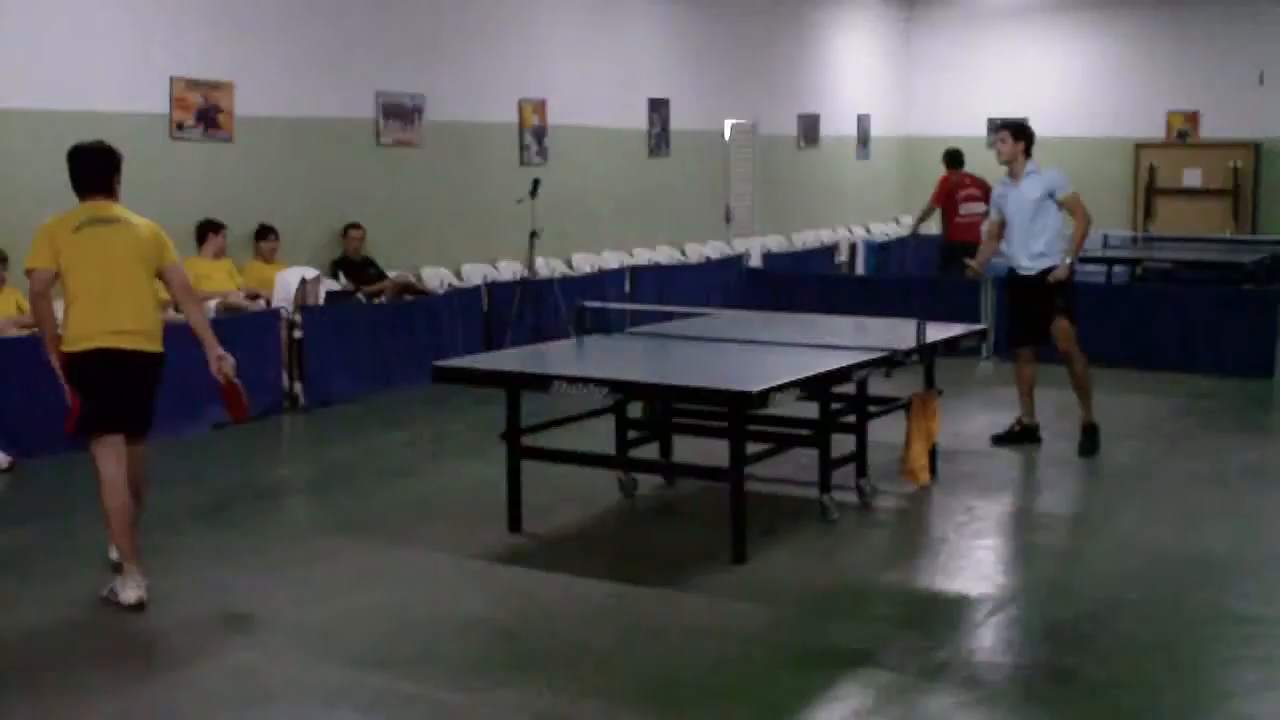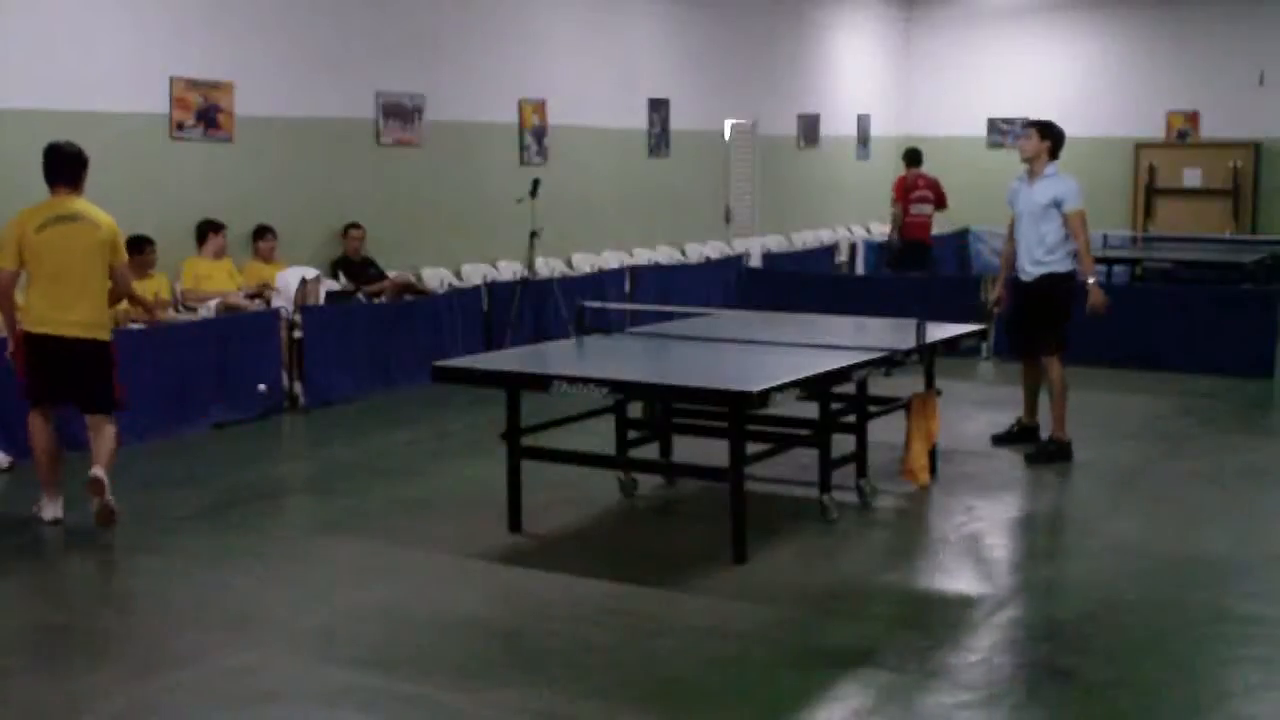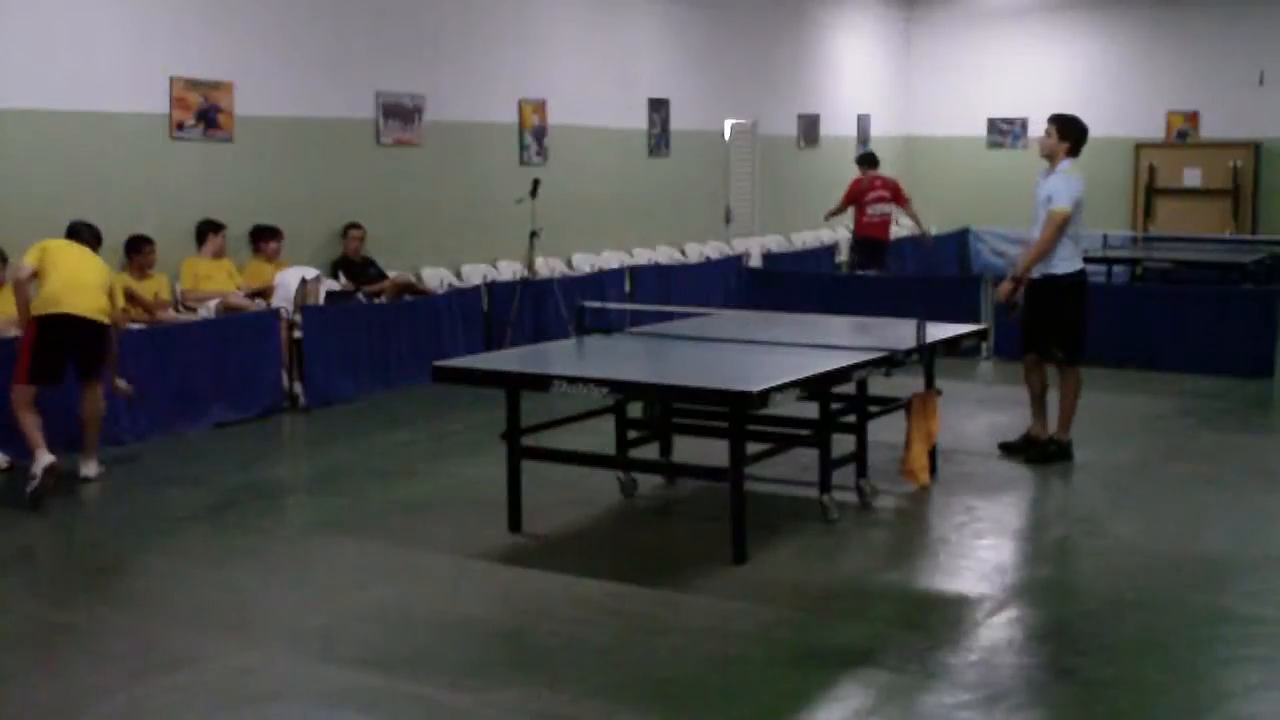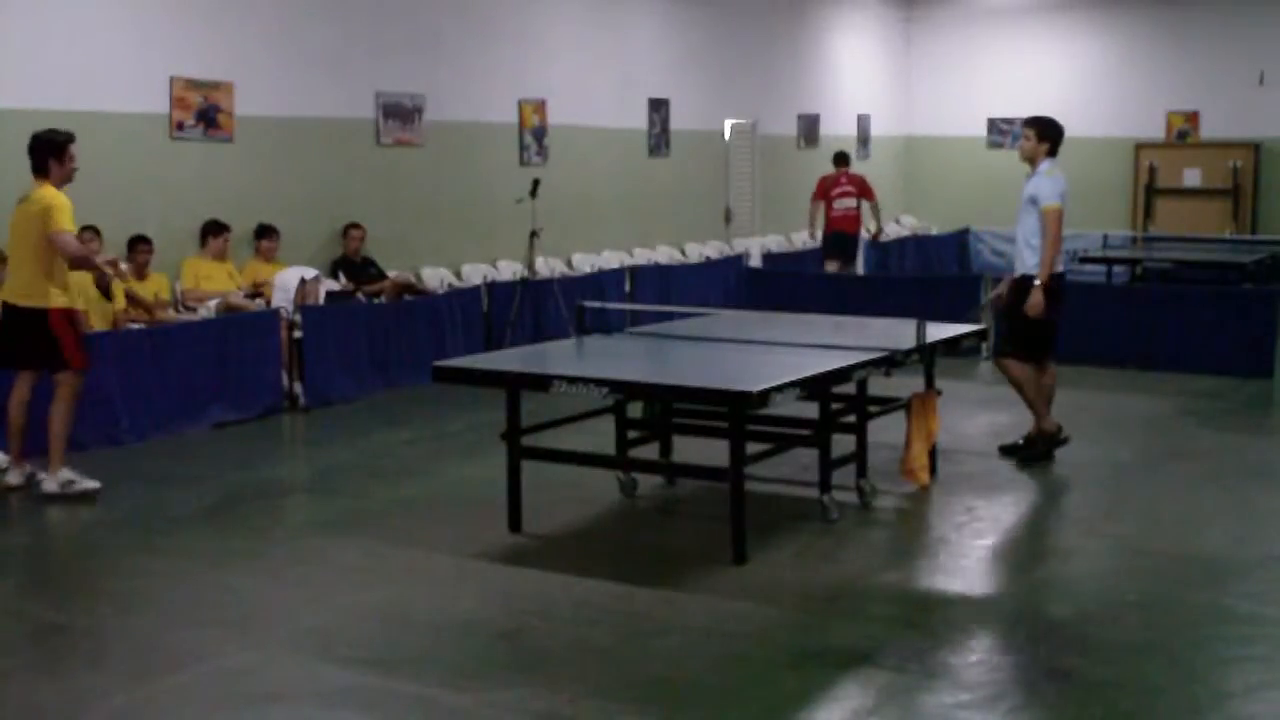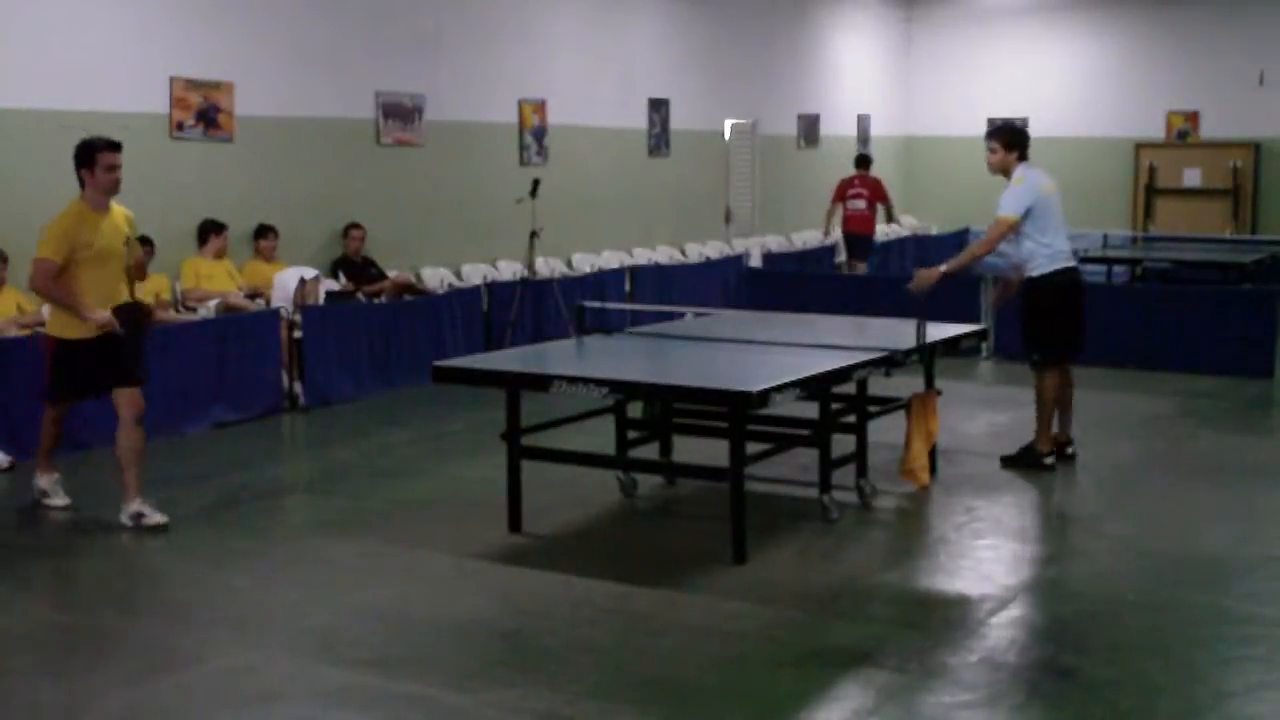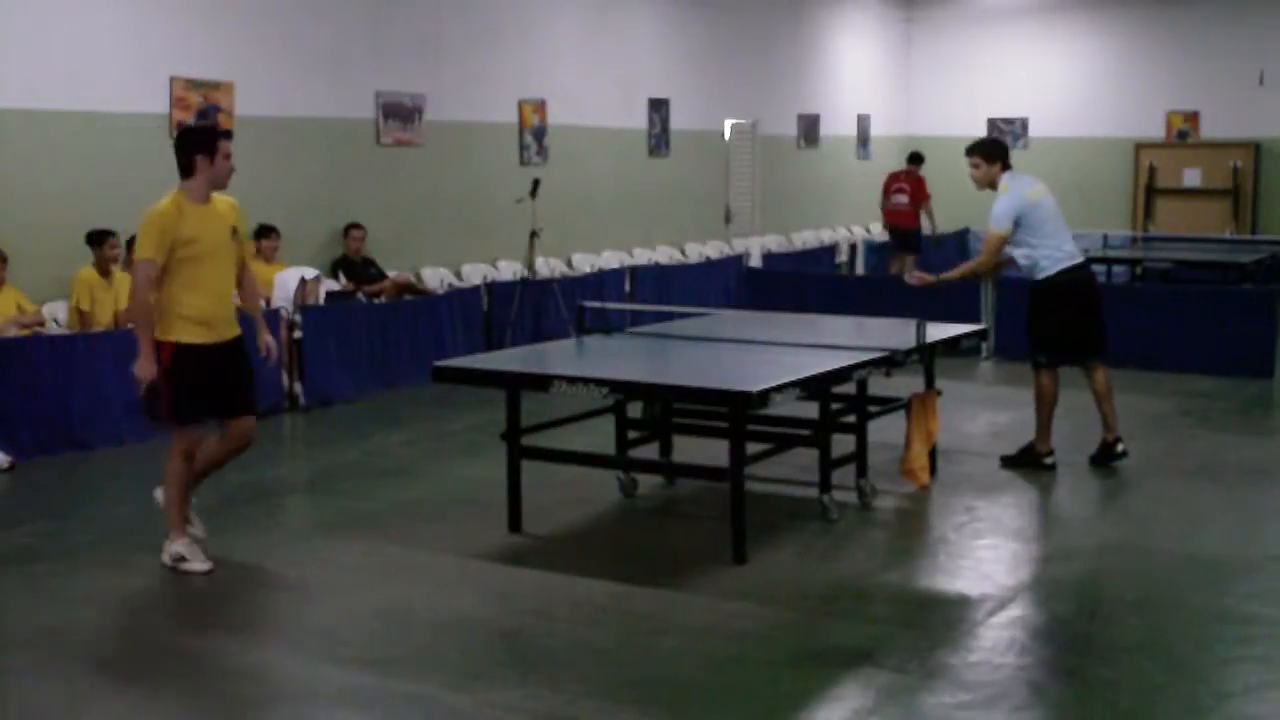
dt=0.7s
person 1, frame 1
left shoulder: (55, 230)
right shoulder: (146, 228)
left elbow: (39, 292)
right elbow: (184, 292)
left wrist: (54, 354)
right wrist: (213, 349)
left hip: (88, 351)
right hip: (143, 349)
left knee: (111, 462)
right knee: (132, 448)
left ankle: (131, 578)
right ankle: (126, 544)
person 1, frame 2
right shoulder: (105, 223)
right elbow: (124, 289)
left hip: (41, 334)
right hip: (93, 335)
left knee: (41, 415)
right knee: (102, 421)
left ankle: (52, 500)
right ankle: (99, 473)
person 1, frame 3
left shoulder: (46, 246)
right shoulder: (102, 267)
left elbow: (20, 278)
right elbow: (113, 327)
left wrist: (26, 324)
right wrist: (114, 376)
left hip: (51, 316)
right hip: (94, 321)
left knee: (22, 398)
right knee: (92, 384)
left ankle: (41, 455)
right ankle: (89, 461)
person 1, frame 4
right shoulder: (54, 201)
right elbow: (67, 251)
left wrist: (94, 264)
right wrist: (99, 265)
right hip: (44, 304)
right knee: (69, 383)
right ankle: (56, 472)
person 1, frame 5
left shoulder: (125, 219)
right shoulder: (65, 223)
right elbow: (40, 282)
right wrist: (86, 313)
left hip: (116, 331)
right hip: (71, 335)
left knee: (133, 410)
right knee: (58, 410)
left ankle: (132, 503)
right ankle: (44, 475)
person 1, frame 6
left shoulder: (230, 210)
right shoulder: (163, 216)
left elbow: (242, 273)
right elbow: (142, 289)
left wrist: (262, 326)
right wrist: (146, 353)
left hip: (228, 340)
right hip: (181, 346)
left knee: (243, 431)
right knee: (186, 440)
left ankle: (176, 493)
right ankle: (176, 539)
person 2, frame 1
left shoulder: (1050, 178)
right shoulder: (1000, 192)
left elbow: (1082, 218)
right elbow: (993, 237)
left wrist: (1067, 261)
right wrist: (978, 262)
left hip: (1050, 274)
right hip: (1019, 277)
left knee: (1065, 343)
right knee: (1022, 350)
left ankle: (1088, 421)
right ankle: (1028, 423)
person 2, frame 2
left shoulder: (1064, 185)
right shoulder: (1017, 187)
left elbow: (1080, 237)
left wrist: (1092, 282)
right wrist: (1000, 283)
left hip: (1054, 281)
right hip: (1024, 281)
left knee: (1049, 356)
right knee: (1028, 356)
left ankle: (1060, 439)
right ankle: (1029, 424)
person 2, frame 3
left shoulder: (1067, 182)
right shoulder: (1049, 177)
left elbow: (1047, 240)
left wrist: (1012, 277)
right wrist: (1024, 278)
left hip: (1062, 281)
right hip: (1041, 280)
left knee: (1066, 363)
right knee: (1031, 357)
left ankle: (1061, 440)
right ankle: (1038, 432)
person 2, frame 4
left shoulder: (1047, 180)
right shoulder: (1038, 179)
left elbow: (1052, 241)
left wrist: (1038, 288)
right wrist: (1010, 282)
left hip: (1040, 281)
right hip: (1033, 279)
left knee: (1008, 355)
right knee: (1039, 358)
left ankle: (1048, 426)
right ankle: (1039, 433)
person 2, frame 5
left shoulder: (1020, 187)
right shoulder: (1037, 178)
left elbow: (988, 243)
left wrist: (940, 270)
right wrist: (1021, 275)
left hip: (1047, 282)
right hip: (1064, 274)
left knee: (1046, 365)
right knee: (1059, 364)
left ankle: (1043, 449)
right ankle: (1062, 439)
person 2, frame 6
left shoulder: (1007, 201)
right shoulder: (1027, 183)
left elbow: (985, 262)
left wrist: (937, 278)
right wrist: (1003, 261)
left hip: (1055, 284)
right hip: (1078, 275)
left knee: (1045, 366)
right knee: (1092, 360)
left ankle: (1042, 449)
right ankle: (1111, 438)
